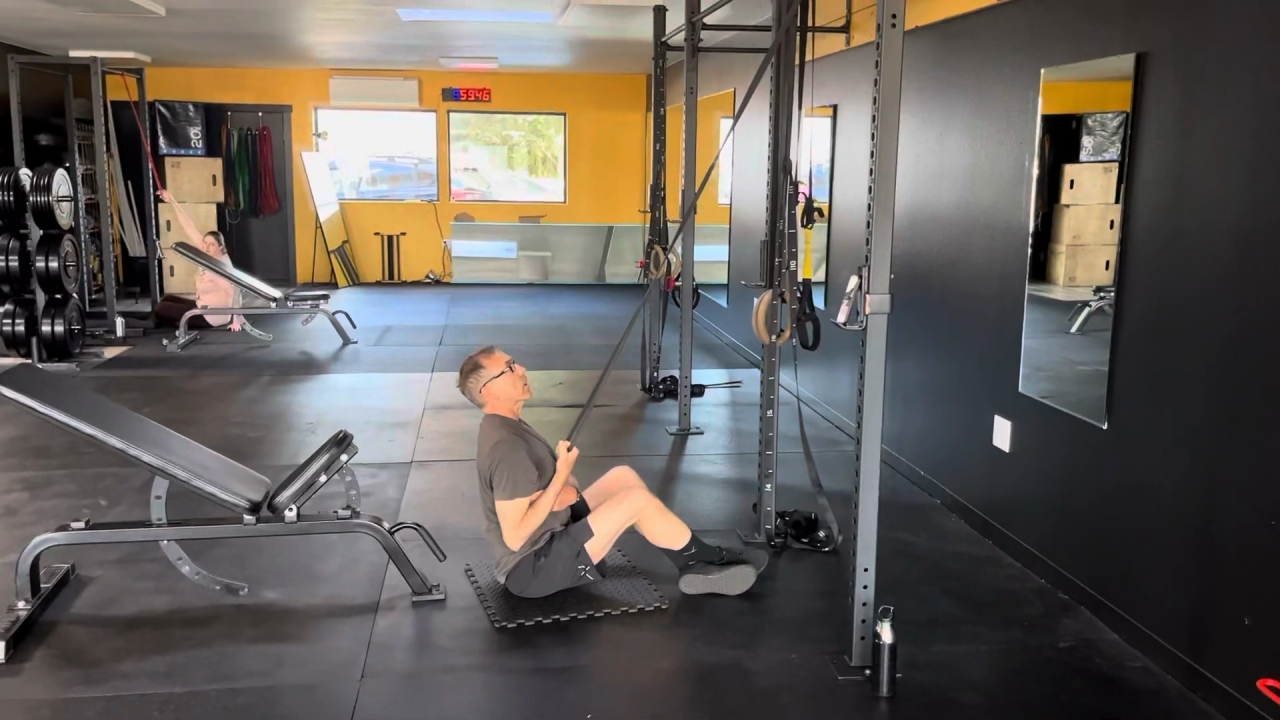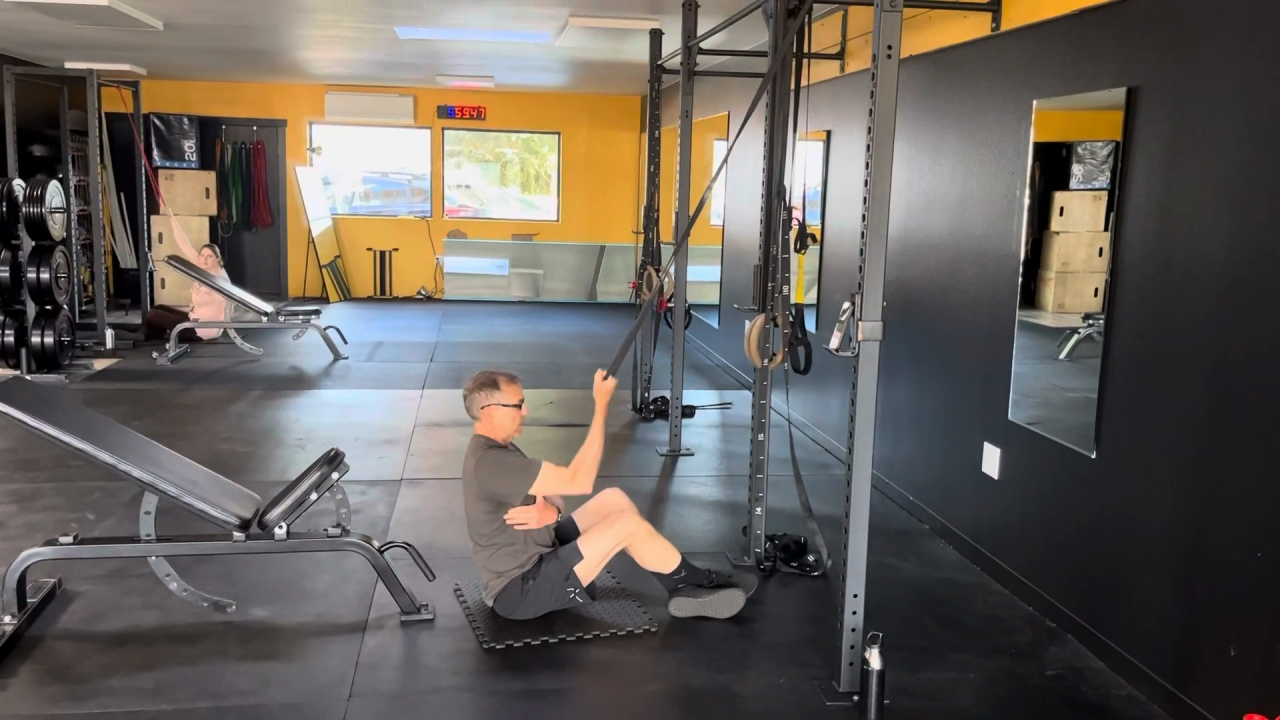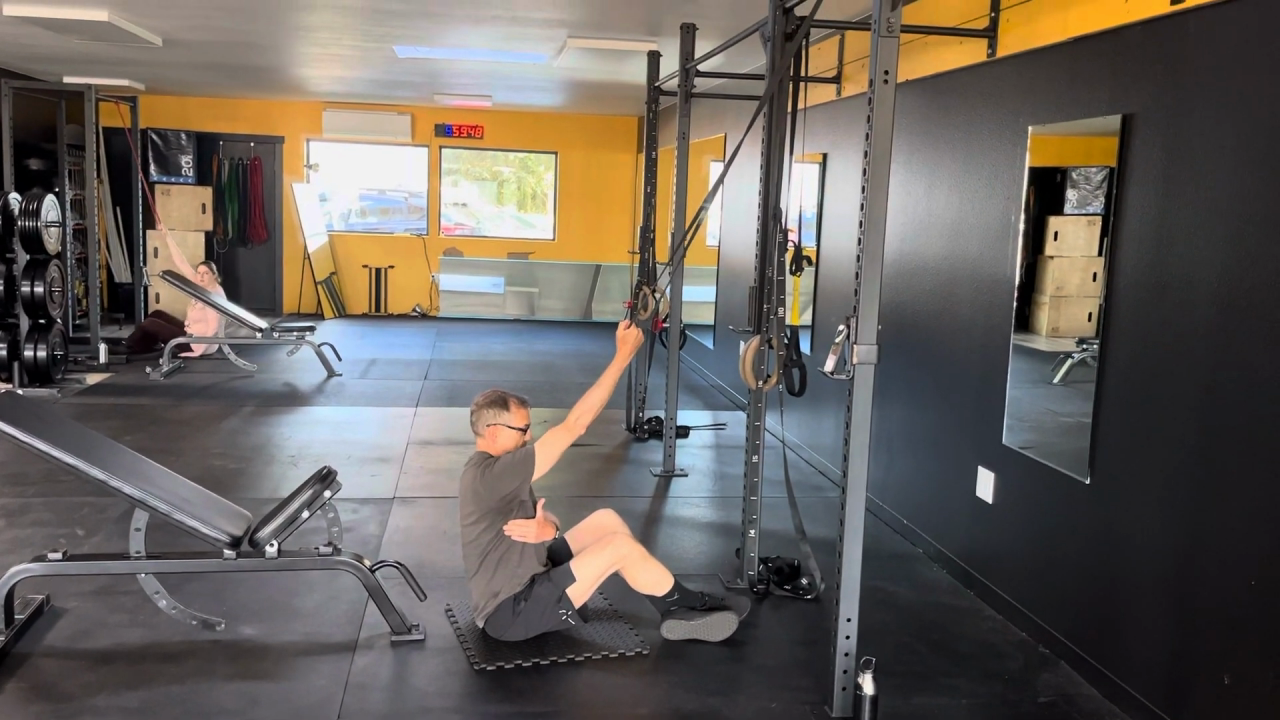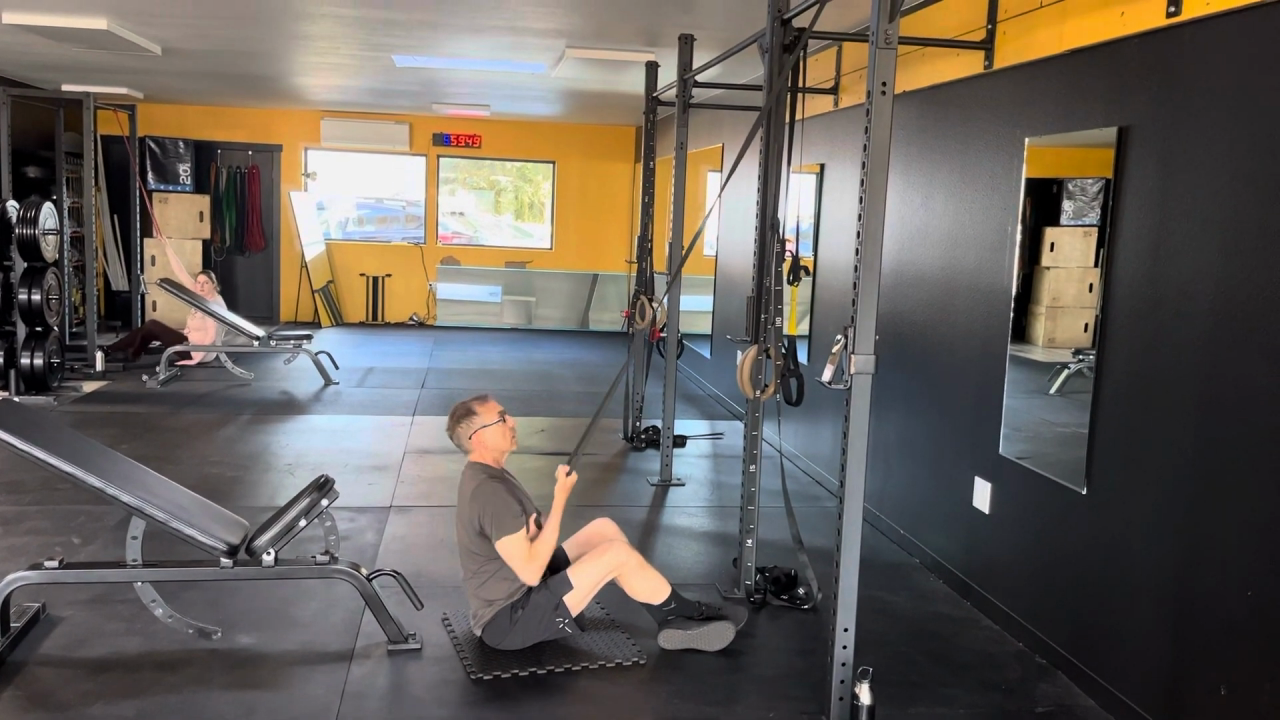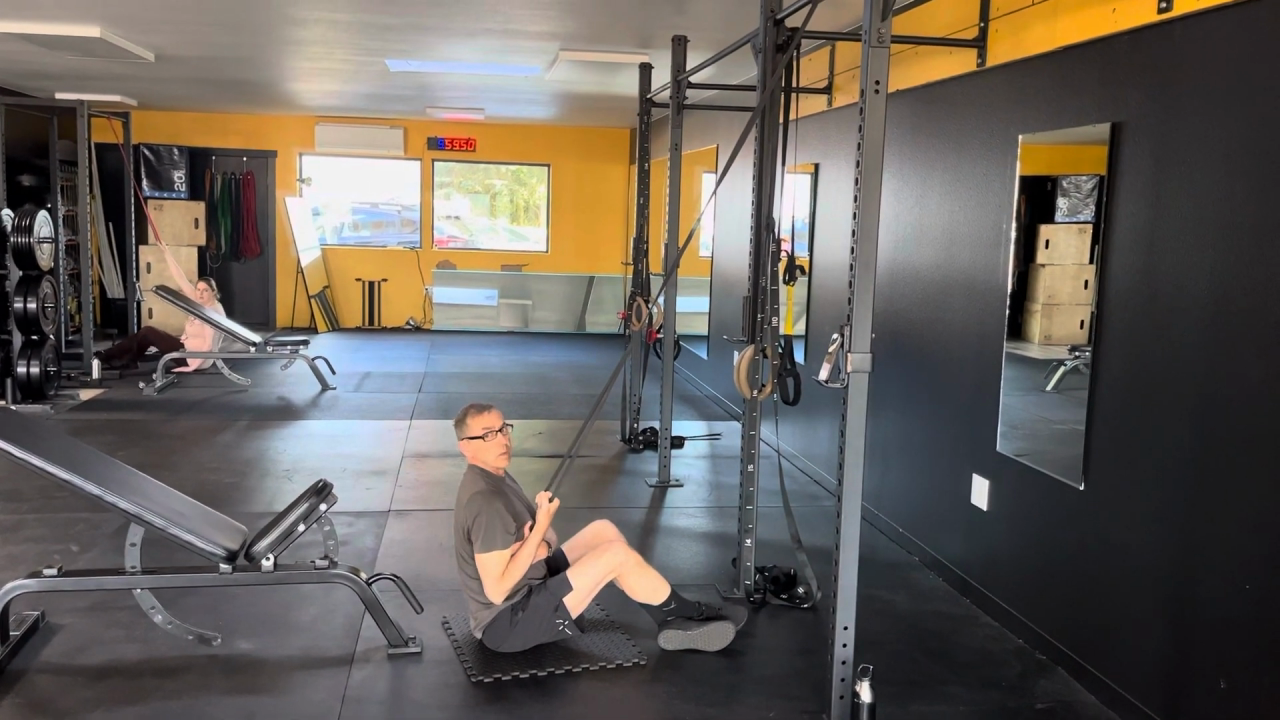
dt=1s
person 1, frame 1
left shoulder: (510, 426)
right shoulder: (506, 447)
left elbow: (553, 482)
right elbow: (514, 536)
left wrist: (568, 492)
right wrist: (561, 478)
left hip: (547, 538)
right hip: (532, 569)
left knee: (622, 477)
right knee: (637, 500)
left ankle: (699, 564)
right ankle: (712, 559)
person 1, frame 2
left shoulder: (494, 450)
right shoulder: (492, 463)
left elbow: (552, 495)
right elbow: (580, 482)
left wrist: (550, 511)
right wrist: (601, 405)
left hip: (531, 560)
right hip: (519, 590)
left knee: (612, 499)
right knee: (627, 524)
left ankle: (685, 587)
right ankle: (701, 583)
person 1, frame 3
left shoulder: (490, 470)
right shoulder: (494, 475)
left elbow: (542, 516)
right elbow: (574, 426)
left wrist: (549, 529)
right wrist: (623, 355)
left hip: (523, 583)
right hip: (511, 613)
left knee: (605, 520)
right knee: (620, 546)
left ankle: (679, 608)
right ankle: (693, 606)
person 1, frame 4
left shoulder: (491, 475)
right shoulder: (488, 492)
right elbow: (532, 572)
left wrist: (538, 539)
right wrist: (560, 499)
left hip: (518, 594)
right hip: (508, 621)
left knee: (604, 529)
right knee: (618, 553)
left ankle: (676, 621)
right ankle: (694, 615)
person 1, frame 5
left shoulder: (497, 478)
right shoulder: (485, 501)
left elbow: (548, 536)
right elbow: (496, 590)
left wrist: (541, 547)
right wrist: (540, 527)
left hip: (525, 591)
right hip: (507, 624)
left knee: (602, 530)
right knee: (617, 554)
left ankle: (677, 620)
right ankle: (695, 614)
